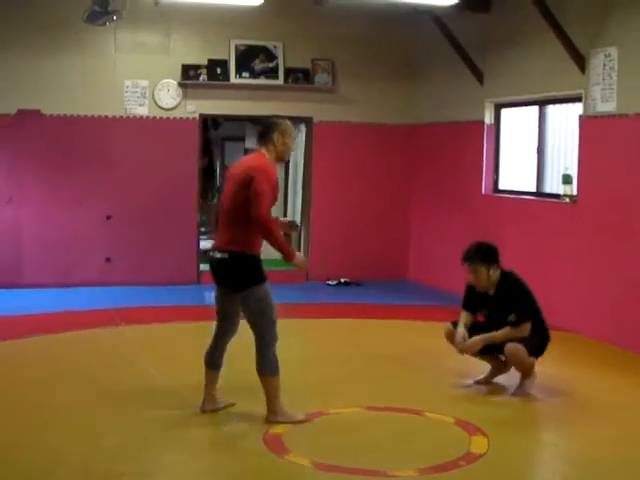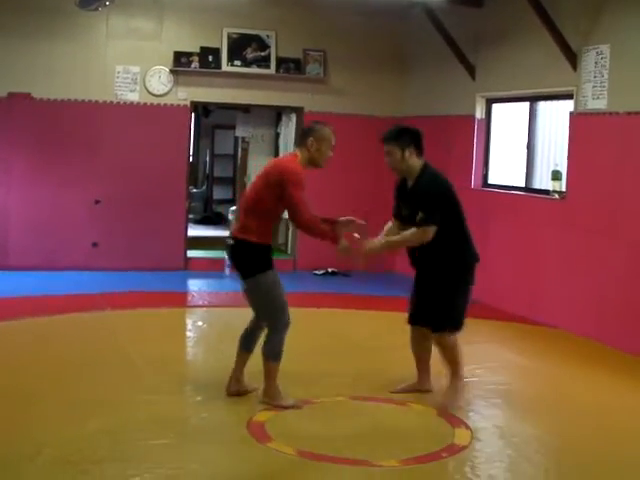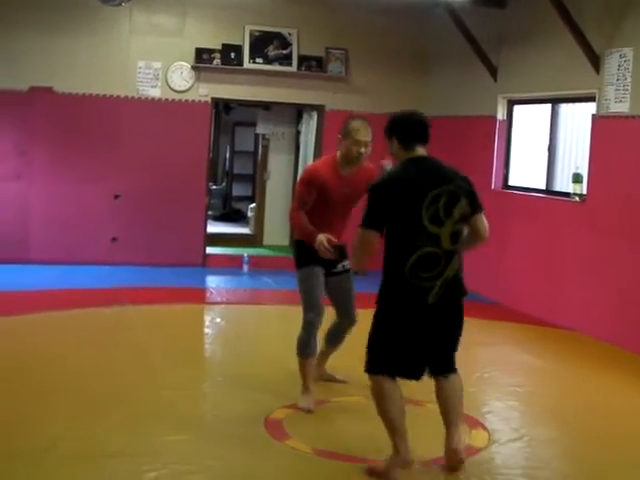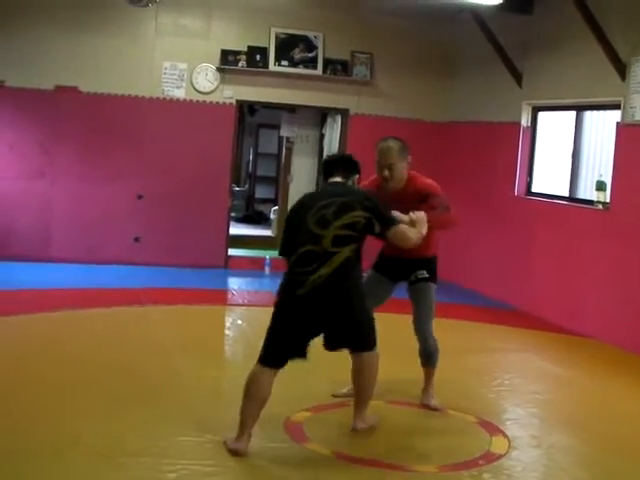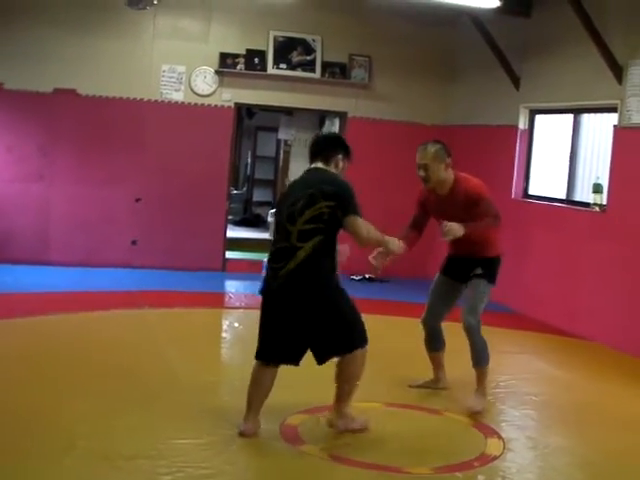
dt=1s
person 1, frame 1
left shoulder: (241, 165)
right shoulder: (263, 170)
right elbow: (260, 219)
left wrist: (276, 225)
right wrist: (290, 254)
left hip: (221, 257)
right hip: (242, 262)
left knee: (225, 329)
right knee: (267, 337)
left ankle: (210, 398)
right ankle: (275, 410)
person 1, frame 2
left shoulder: (286, 167)
right shoulder: (290, 170)
left elbow: (299, 215)
right elbow: (301, 219)
left wrist: (336, 223)
right wrist: (337, 237)
left hip: (248, 247)
right hip: (250, 249)
left knee: (263, 316)
right knee: (280, 320)
left ankle: (236, 380)
right ankle: (271, 392)
person 1, frame 3
left shoulder: (368, 174)
right shoulder: (316, 172)
right elbow: (296, 213)
right wrist: (315, 237)
left hip: (337, 249)
right hip: (309, 249)
left knee: (347, 317)
right knee: (313, 317)
left ankle: (320, 366)
right ankle: (306, 390)
person 1, frame 4
left shoulder: (425, 188)
right shoulder: (371, 188)
left elbow: (448, 218)
left wrist: (409, 220)
left hip: (421, 262)
right hip: (389, 258)
left knee: (423, 330)
left ankle: (428, 390)
person 1, frame 5
left shoulder: (472, 188)
right shoulder: (428, 196)
left elbow: (495, 221)
right elbow: (415, 230)
left wrist: (464, 229)
right wrist: (388, 250)
left hip: (484, 260)
right hip: (456, 258)
left knee: (471, 322)
right knee: (430, 319)
left ankle: (481, 392)
right ankle: (439, 377)
person 2, frame 1
left shoulder: (514, 288)
right shoulder: (475, 286)
left elbow: (522, 329)
right elbow: (468, 311)
left wrist: (482, 339)
right wrist: (462, 328)
left hip: (531, 335)
left knee: (513, 350)
right knee: (451, 331)
left ankle: (528, 373)
right ankle: (498, 365)
person 2, frame 2
left shoulder: (433, 186)
right shoulder: (403, 185)
left elbow: (424, 233)
right elbow: (398, 221)
left wrist: (383, 244)
right wrist: (381, 240)
left hip: (455, 264)
right hip: (429, 264)
left knee: (440, 327)
right knee: (418, 324)
left ankle: (456, 378)
right ankle: (424, 380)
person 2, frame 3
left shoulder: (389, 184)
right shoulder: (459, 181)
left elbow: (366, 243)
right elbow: (482, 233)
left wrist: (355, 256)
left hip: (402, 293)
right hip: (448, 293)
left knee: (383, 373)
right knee: (444, 369)
right ankle: (455, 441)
person 2, frame 4
left shoulder: (302, 204)
right shoulder: (363, 200)
right elbow: (407, 240)
right wrist: (421, 223)
left hip: (296, 294)
right hip: (342, 295)
left knee: (268, 363)
right knee: (365, 348)
left ankle: (242, 438)
right ankle: (361, 416)
person 2, frame 5
left shoulder: (291, 190)
right shoulder: (336, 186)
right elbow: (360, 232)
right wrist: (388, 243)
left hip: (277, 285)
right hip: (317, 286)
left knee: (269, 357)
right knee: (354, 345)
left ankle: (250, 421)
right ankle: (340, 413)
